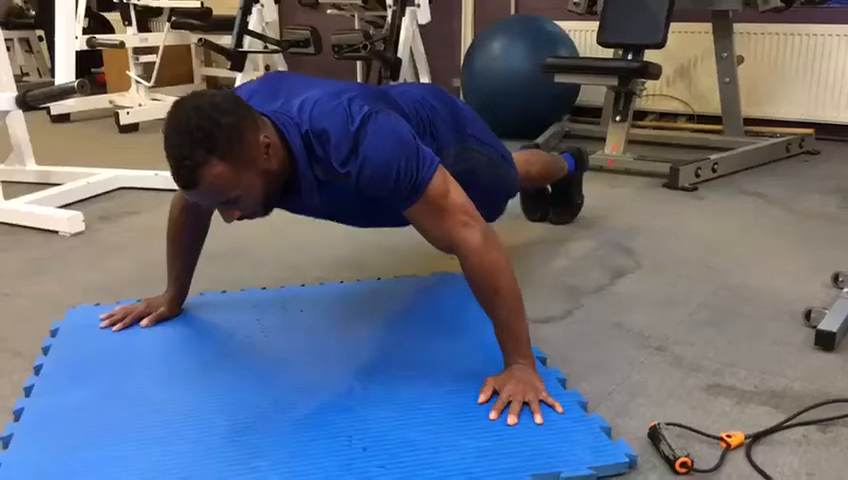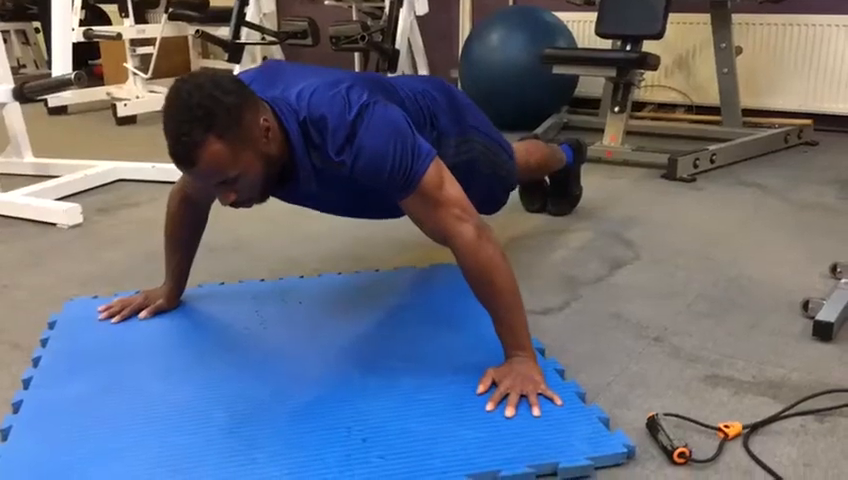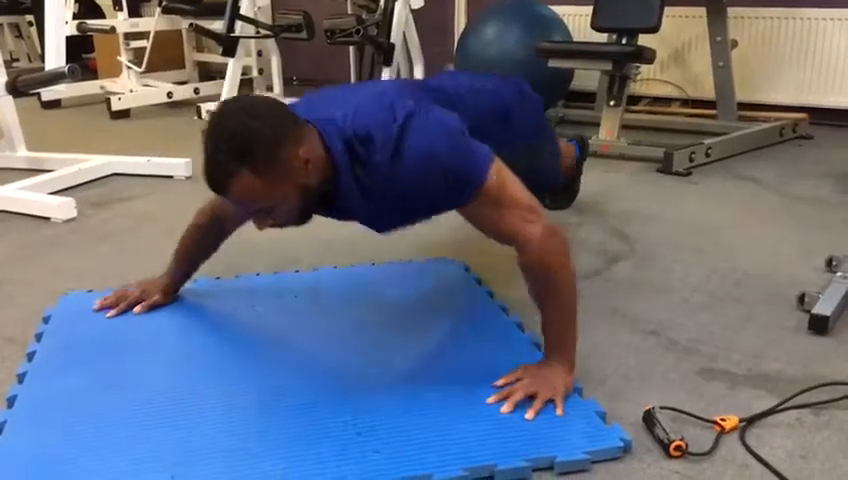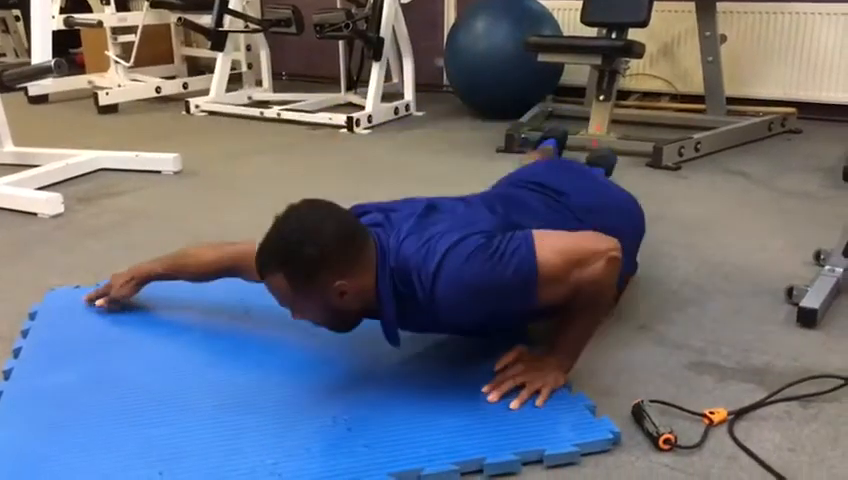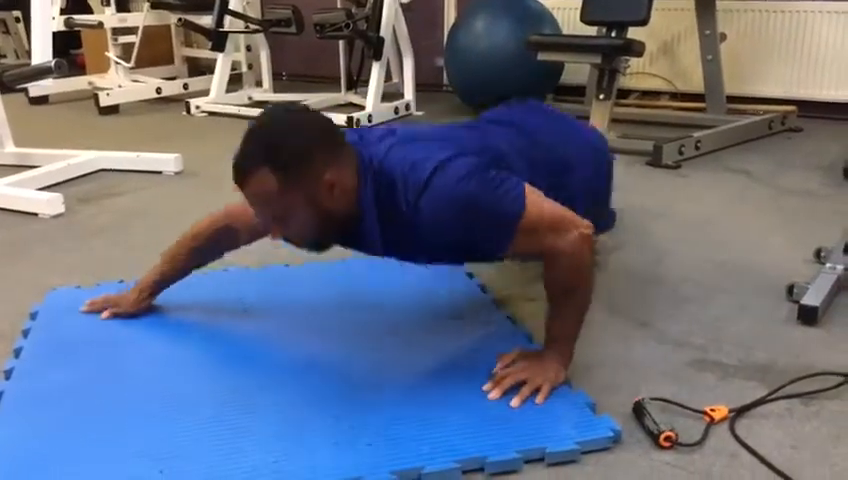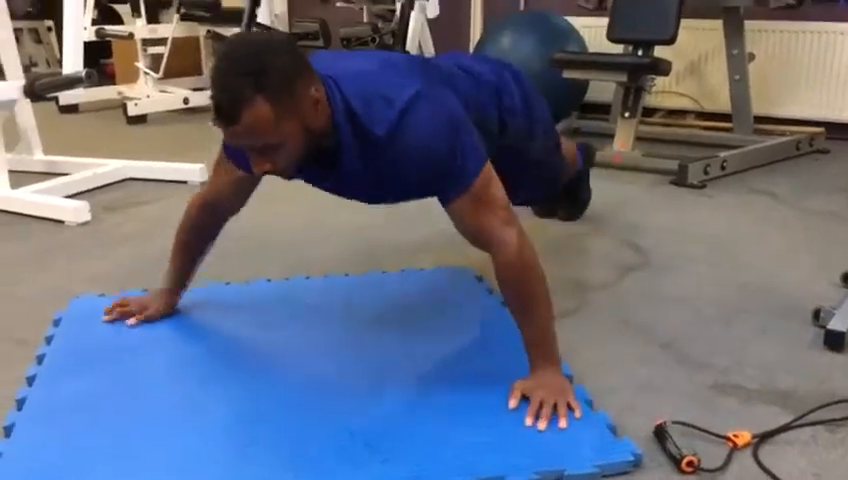
dt=0.7s
person 1, frame 1
left shoulder: (360, 145)
right shoulder: (227, 133)
left elbow: (473, 239)
right elbow: (189, 208)
left wrist: (520, 364)
right wrist: (173, 296)
left hip: (444, 139)
right hip: (398, 164)
left knee: (508, 180)
right knee: (505, 179)
left ankle: (566, 165)
right ankle: (557, 167)
person 1, frame 2
left shoulder: (357, 132)
right shoulder: (223, 125)
left elbow: (466, 233)
right elbow: (187, 198)
left wrist: (521, 357)
right wrist: (171, 288)
left hip: (444, 129)
left knee: (506, 173)
right knee: (494, 175)
left ankle: (564, 157)
right ankle: (555, 159)
person 1, frame 3
left shoulder: (411, 150)
right shoulder: (277, 157)
left elbow: (537, 233)
right elbow: (217, 214)
left wrist: (559, 363)
right wrist: (169, 282)
left hip: (502, 116)
right hip: (447, 105)
left knee: (549, 174)
left ankle: (571, 154)
person 1, frame 4
left shoulder: (453, 282)
right shoulder: (354, 238)
left elbow: (603, 255)
right elbow: (232, 254)
left wrist: (556, 361)
right wrist: (143, 272)
left hip: (598, 218)
right hip: (528, 195)
left ankle: (573, 161)
right ankle: (548, 149)
person 1, frame 5
left shoulder: (439, 192)
right shoulder: (311, 171)
left elbow: (574, 239)
right elbow: (226, 226)
left wrist: (553, 357)
right wrist: (144, 292)
left hip: (567, 155)
right hip: (501, 133)
left knee: (587, 216)
person 1, frame 6
left shoulder: (412, 123)
right shoulder: (264, 112)
left elbow: (504, 241)
right elbow: (212, 205)
left wrist: (546, 368)
right wrist: (168, 294)
left hip: (501, 107)
right hip: (443, 87)
left knee: (542, 176)
left ankle: (577, 163)
